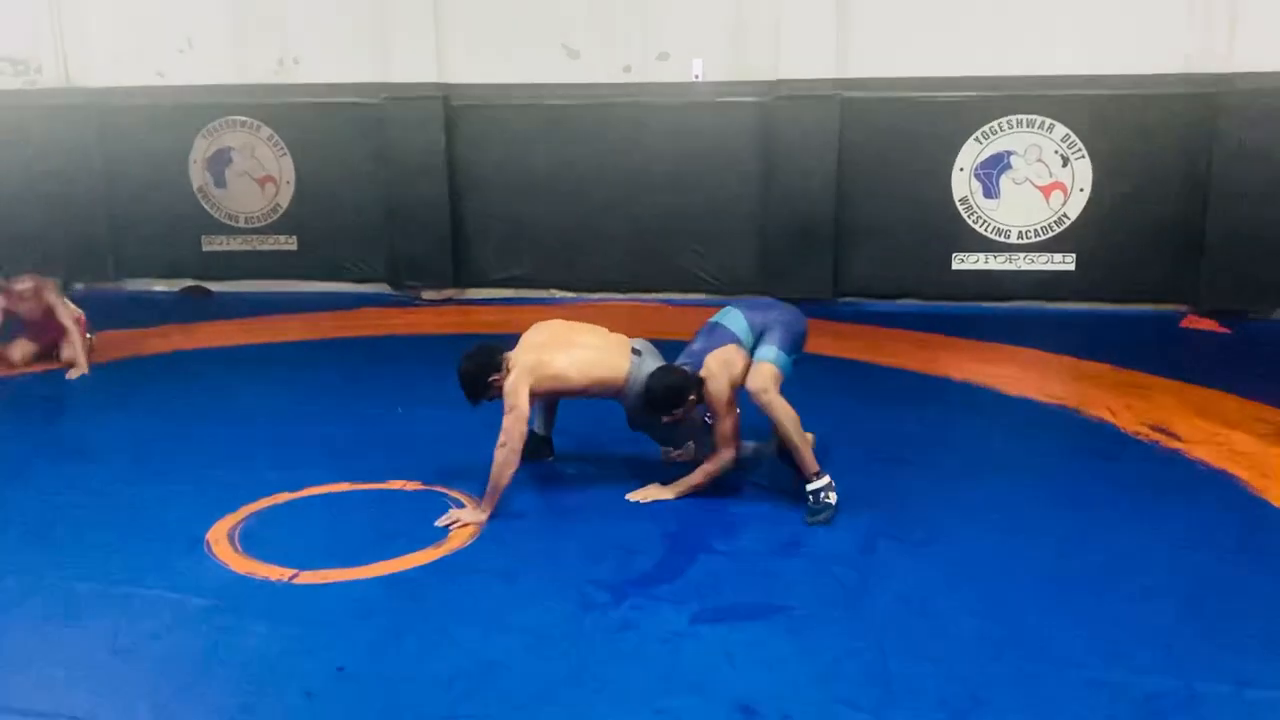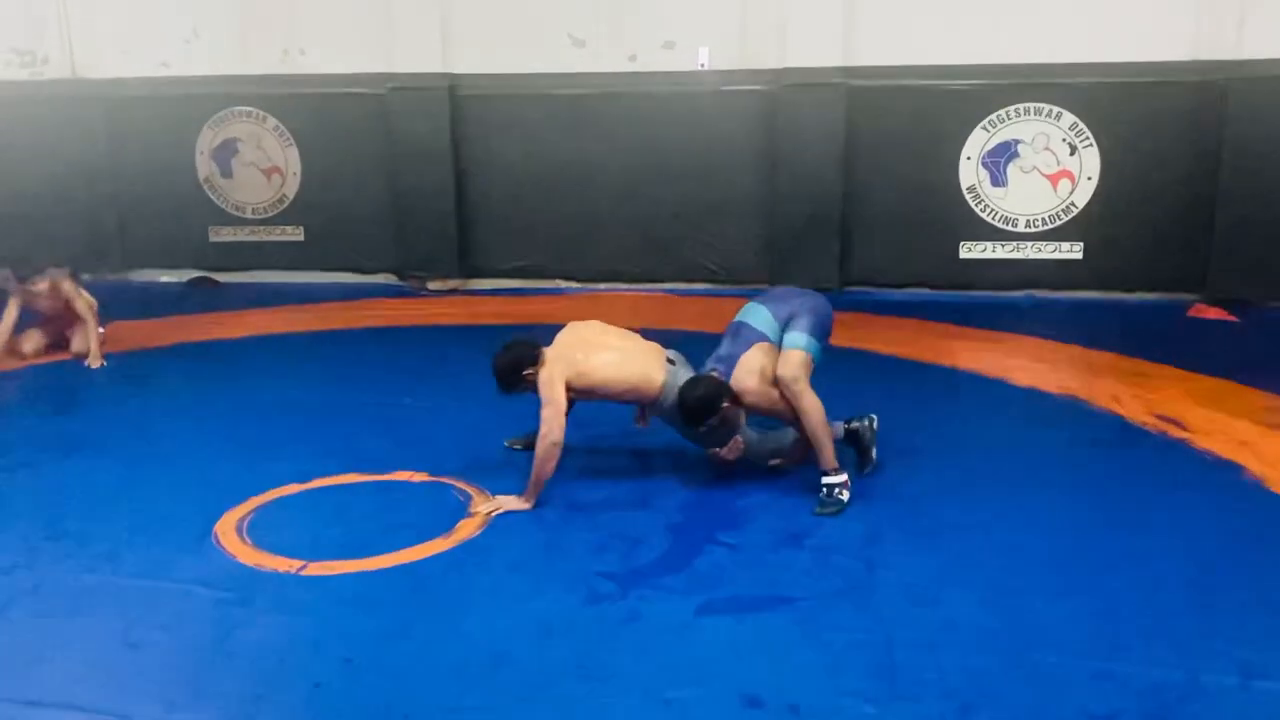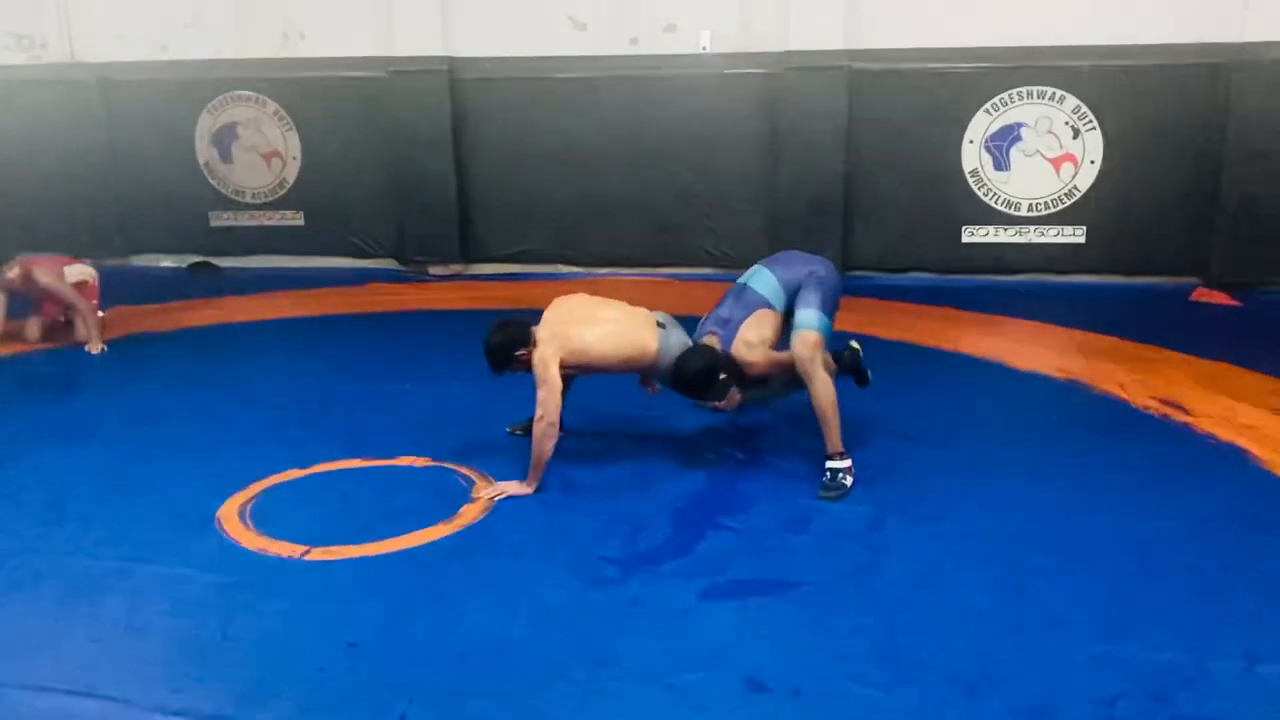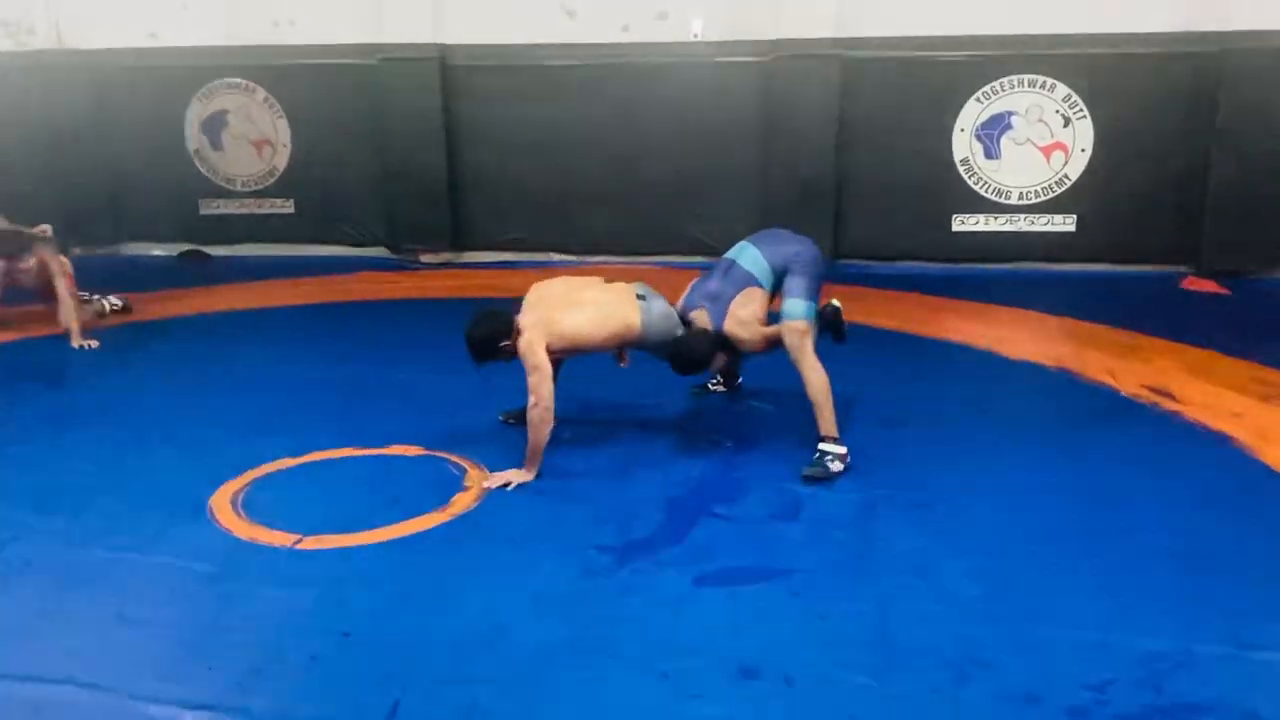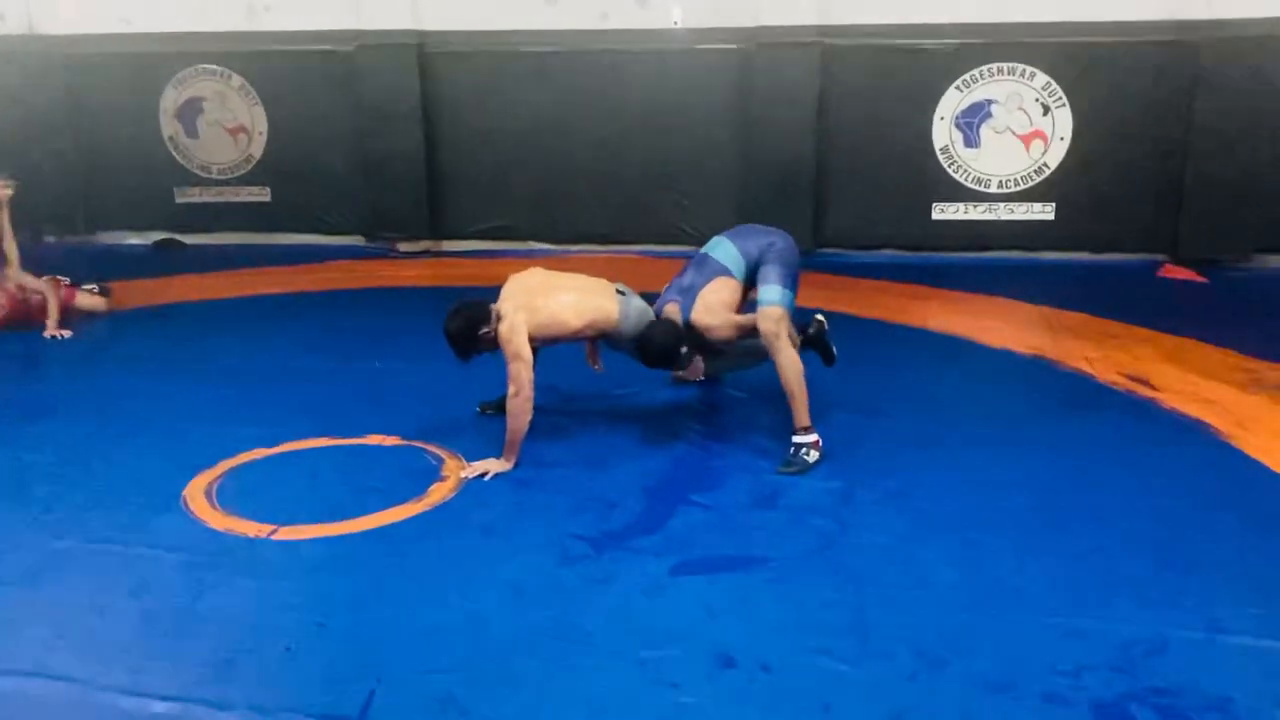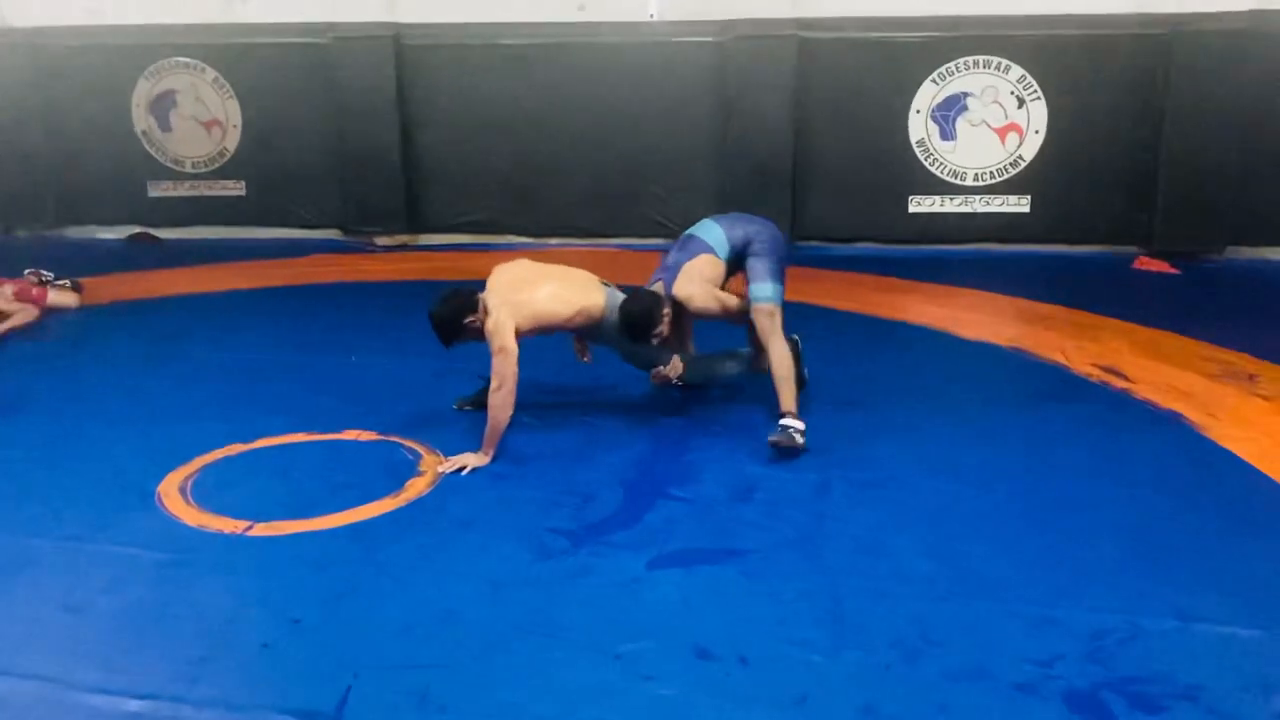
dt=0.5s
person 1, frame 1
left shoulder: (517, 378)
right shoulder: (536, 333)
left elbow: (509, 448)
left wrist: (483, 510)
left hip: (644, 379)
right hip: (639, 351)
left knee: (691, 451)
person 1, frame 2
left shoulder: (550, 375)
right shoulder: (574, 332)
left elbow: (552, 440)
left wrist: (528, 499)
left hip: (674, 396)
right hip: (668, 360)
left knee: (750, 447)
left ankle: (844, 431)
person 1, frame 3
left shoulder: (545, 354)
right shoulder: (561, 307)
left elbow: (547, 421)
left wrist: (529, 484)
left hip: (668, 353)
right hip: (660, 323)
person 1, frame 4
left shoulder: (530, 341)
right shoulder: (538, 292)
left elbow: (541, 406)
left wrist: (528, 470)
left hip: (651, 325)
right hip: (637, 295)
person 1, frame 5
left shoulder: (509, 328)
right shoulder: (516, 284)
left elbow: (521, 396)
left wrist: (507, 460)
left hip: (625, 322)
right hip: (617, 295)
person 1, frame 6
left shoulder: (497, 320)
right shoulder: (502, 273)
left elbow: (503, 389)
left wrist: (485, 454)
left hip: (609, 317)
right hip: (597, 289)
left knee: (683, 370)
person 2, frame 1
left shoulder: (713, 384)
right shoulder: (677, 378)
left elbow: (728, 453)
left wrist: (673, 490)
left hip: (780, 319)
right hip: (745, 314)
left knee: (760, 388)
left ankle: (818, 481)
person 2, frame 2
left shoulder: (750, 390)
right shoulder: (708, 382)
left elbow: (803, 419)
left hip: (807, 307)
right hip: (771, 304)
left knee: (790, 377)
left ankle: (835, 477)
person 2, frame 3
left shoulder: (750, 358)
right shoulder: (702, 343)
left elbow: (804, 360)
right wrist: (738, 388)
left hip: (814, 275)
right hip: (780, 268)
left knee: (807, 357)
left ankle: (839, 460)
person 2, frame 4
left shoulder: (742, 334)
right shoulder: (684, 310)
left elbow: (790, 335)
left hip: (798, 255)
right hip: (765, 245)
left knee: (799, 345)
left ankle: (832, 445)
right ankle: (729, 377)
person 2, frame 5
left shoulder: (710, 323)
right shoulder: (663, 312)
left elbow: (762, 323)
left hip: (773, 248)
right hip: (741, 243)
left knee: (772, 331)
left ankle: (806, 436)
person 2, frame 6
left shoulder: (696, 299)
right shoulder: (652, 296)
left elbow: (740, 307)
left hip: (759, 237)
right hip: (724, 232)
left knee: (767, 325)
left ankle: (791, 423)
